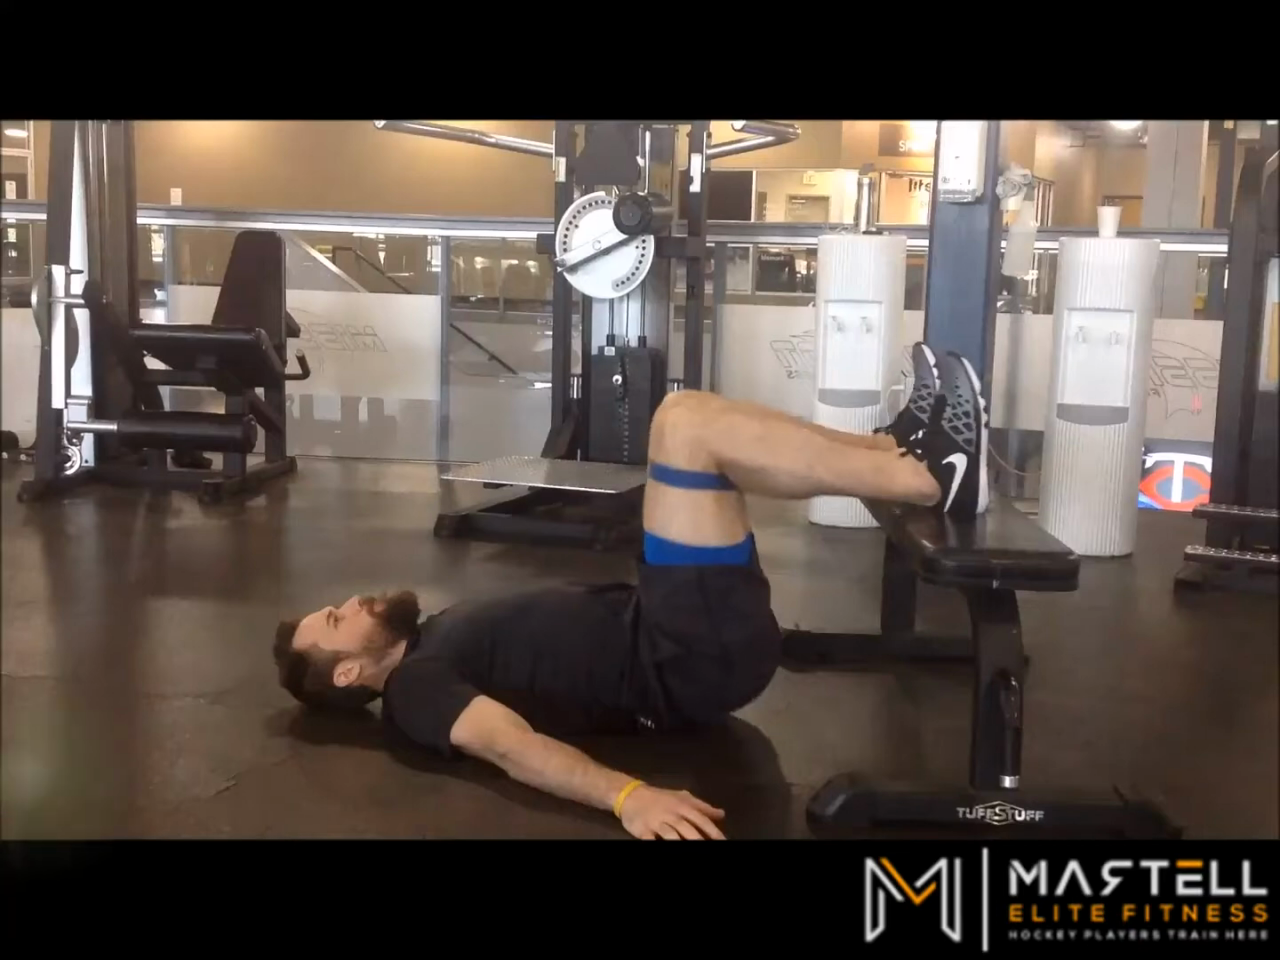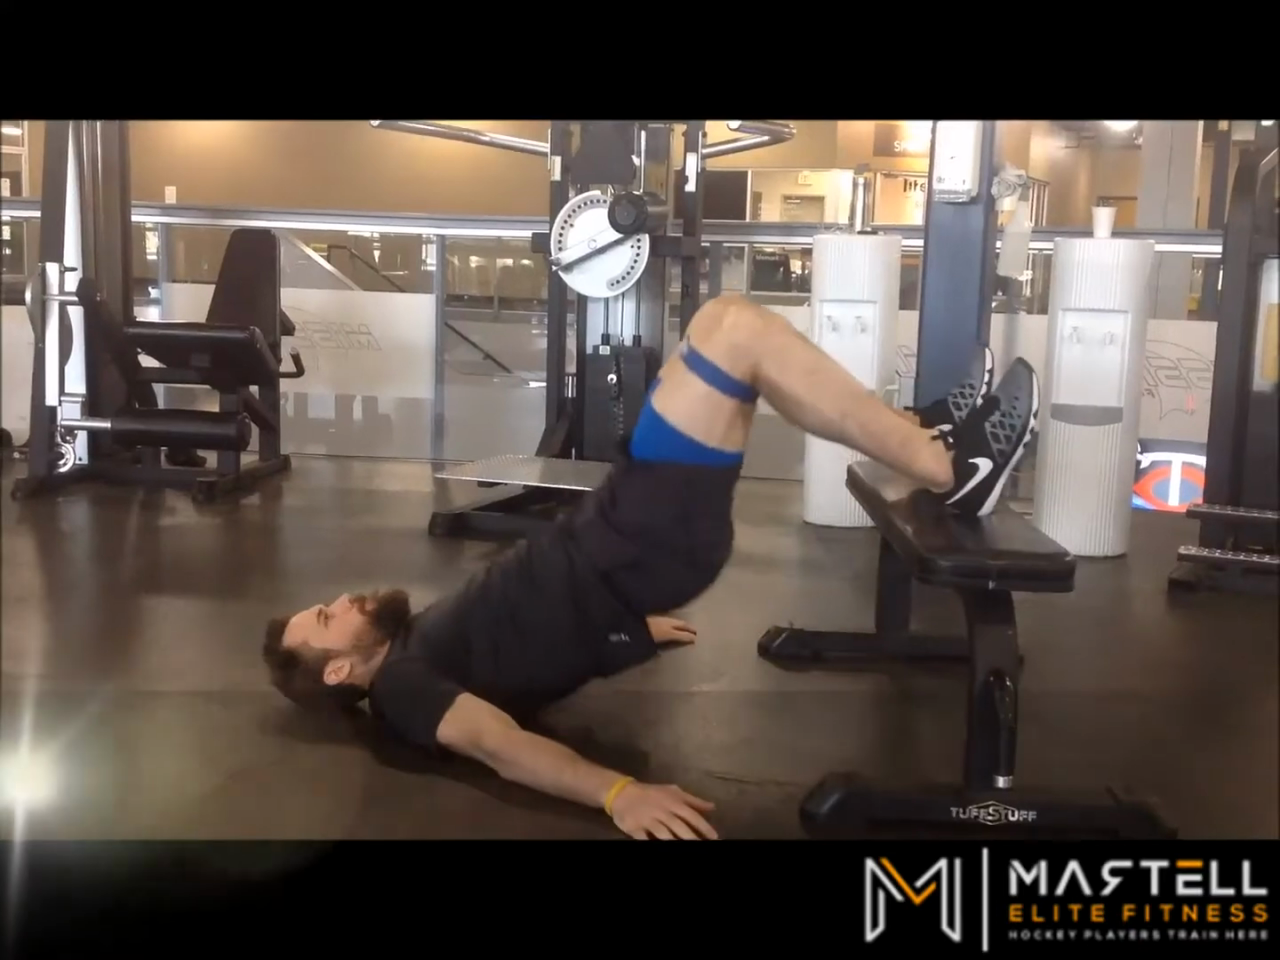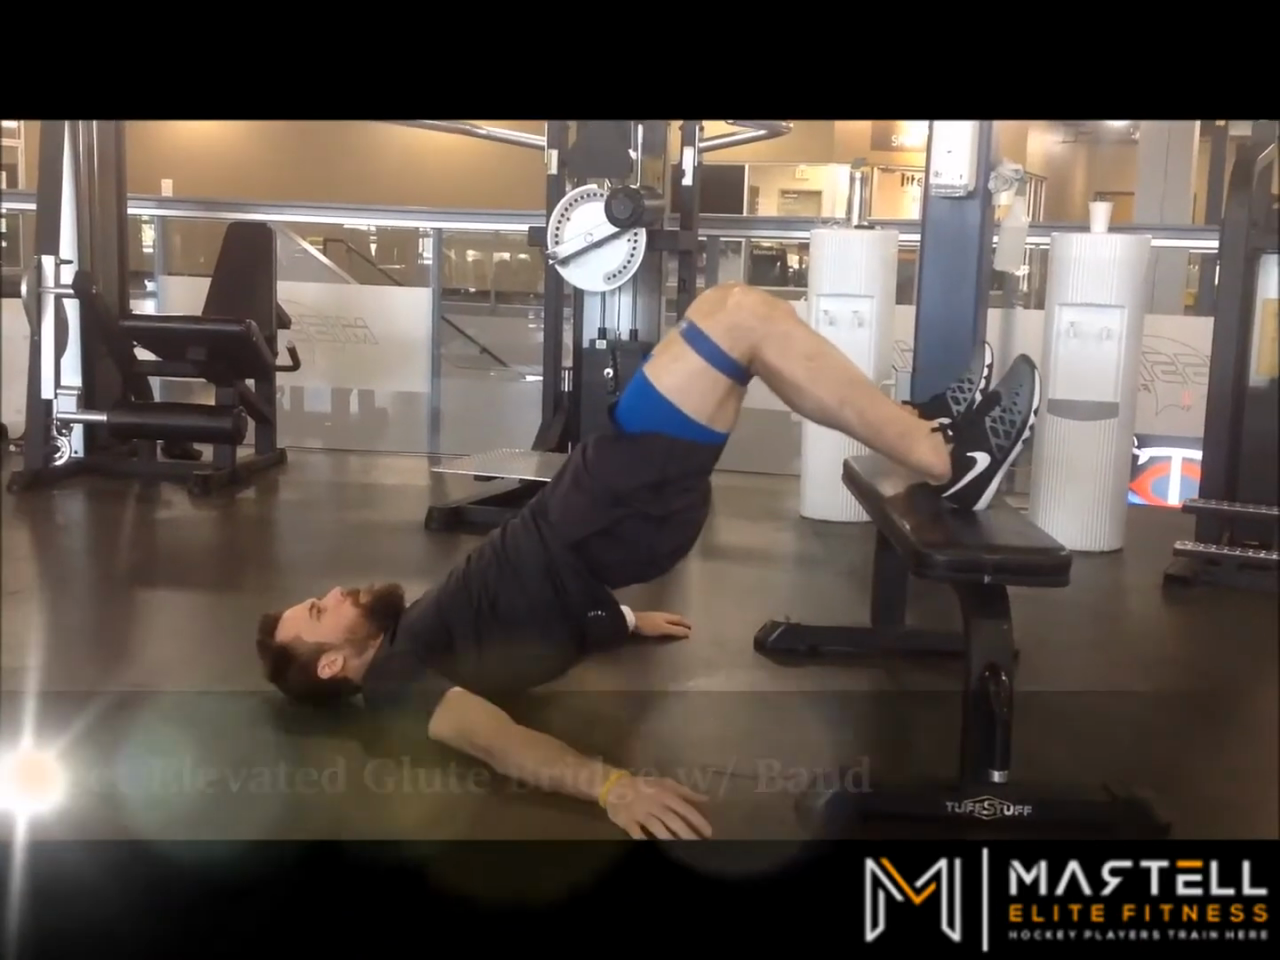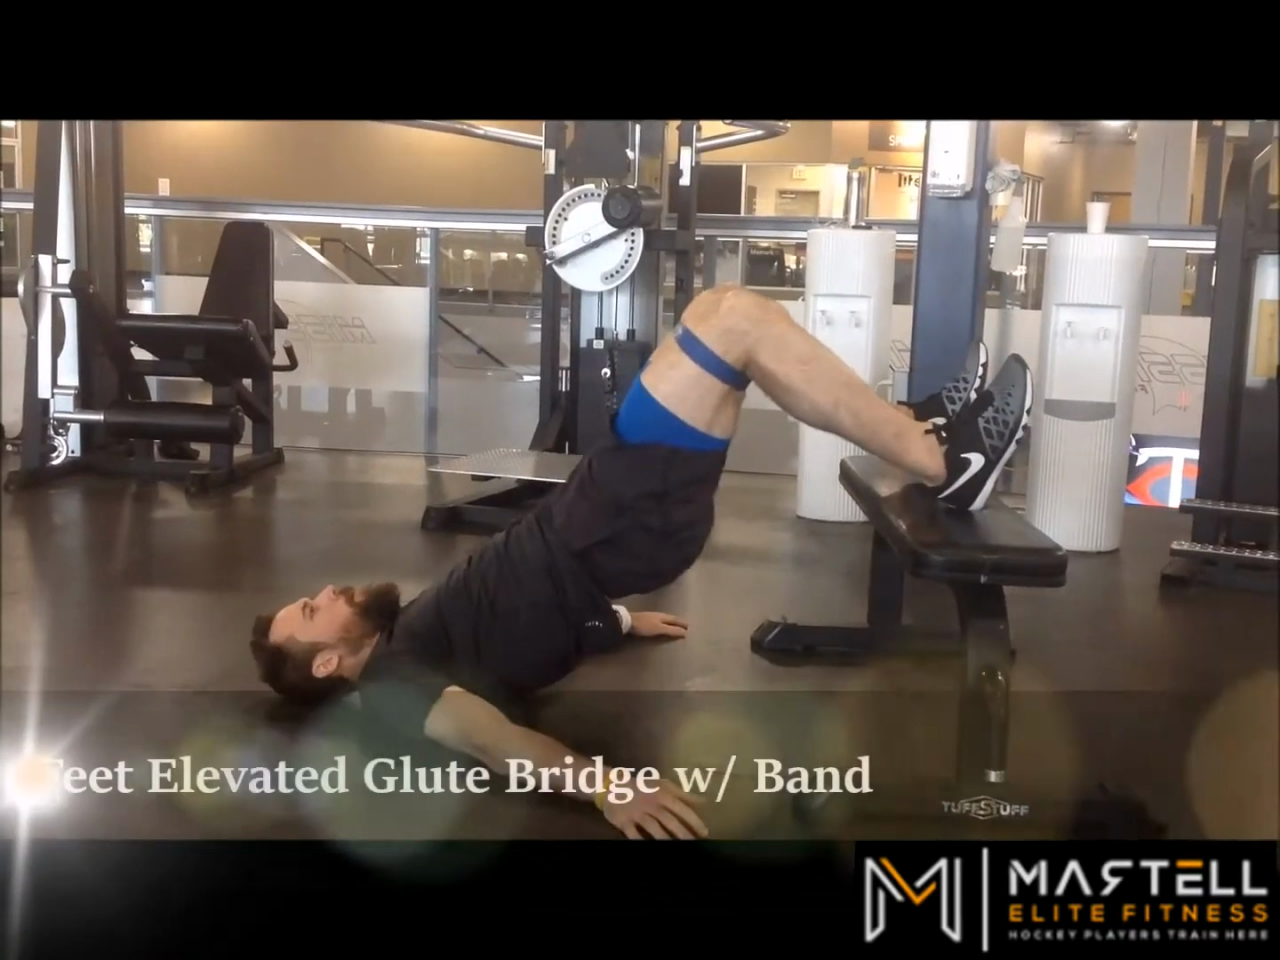
dt=0.5s
person 1, frame 1
left shoulder: (433, 640)
right shoulder: (416, 689)
right elbow: (513, 746)
right wrist: (627, 794)
left hip: (642, 625)
right hip: (693, 663)
left knee: (698, 432)
right knee: (688, 424)
left ankle: (902, 450)
right ankle: (936, 480)
person 1, frame 2
left shoulder: (417, 641)
right shoulder: (399, 686)
right elbow: (496, 745)
right wrist: (618, 793)
left hip: (608, 545)
right hip: (636, 546)
left knee: (728, 323)
right knee: (738, 332)
left ankle: (927, 436)
right ankle: (952, 469)
person 1, frame 3
left shoulder: (411, 635)
right shoulder: (395, 678)
right elbow: (492, 739)
right wrist: (609, 784)
left hip: (589, 517)
right hip: (617, 513)
left knee: (737, 314)
right knee: (740, 314)
left ankle: (924, 430)
right ankle: (947, 461)
person 1, frame 4
left shoulder: (404, 634)
right shoulder: (390, 680)
right elbow: (486, 736)
right wrist: (604, 785)
left hip: (596, 528)
right hip: (623, 526)
left knee: (728, 316)
right knee: (733, 316)
left ankle: (921, 427)
right ankle: (943, 461)
